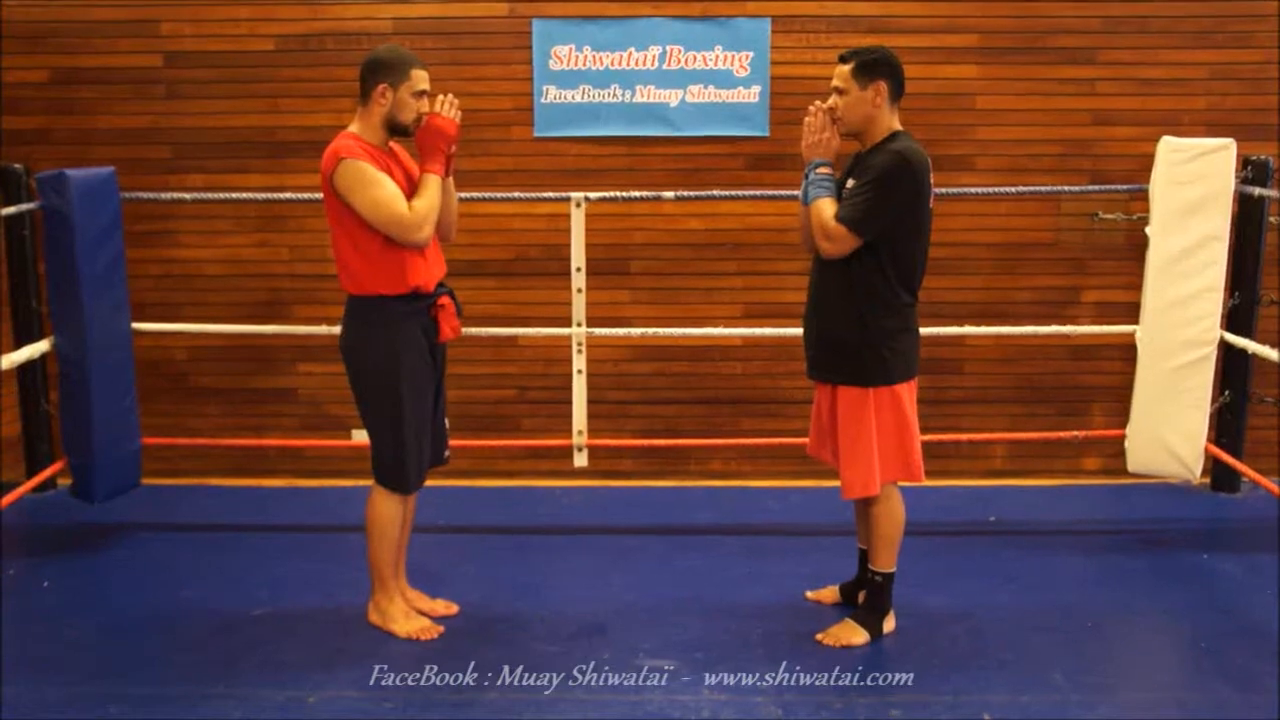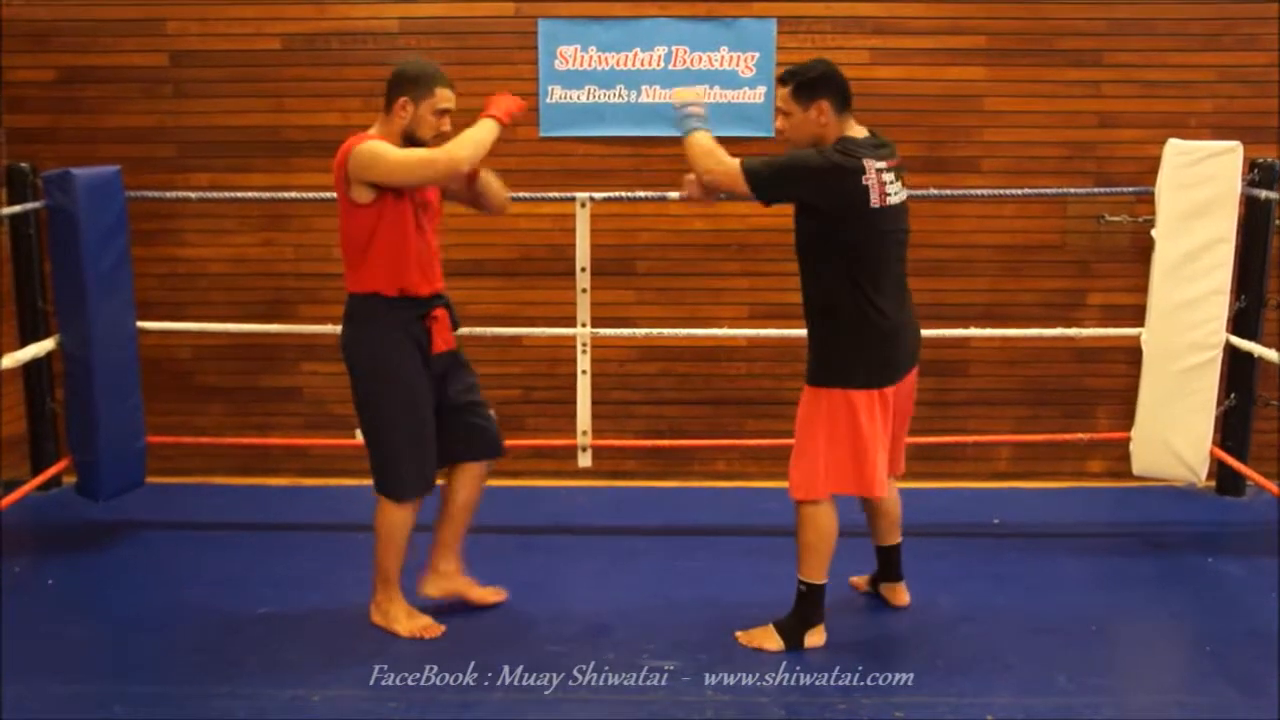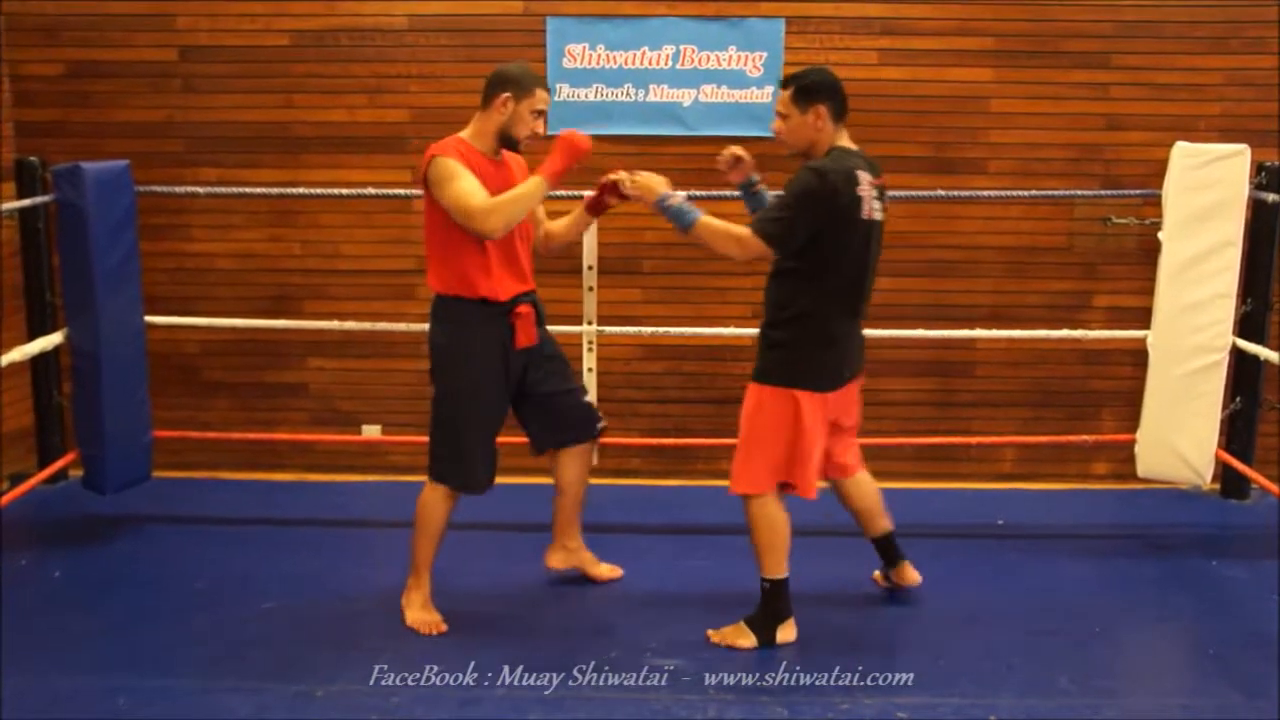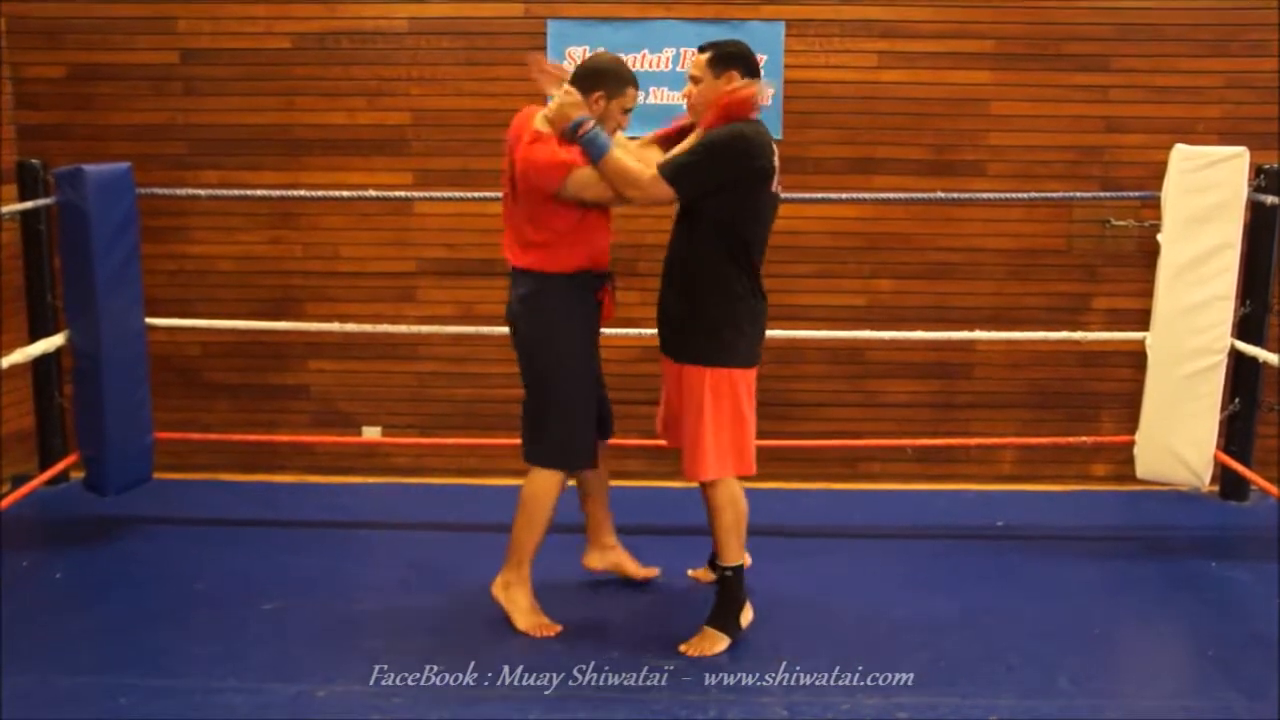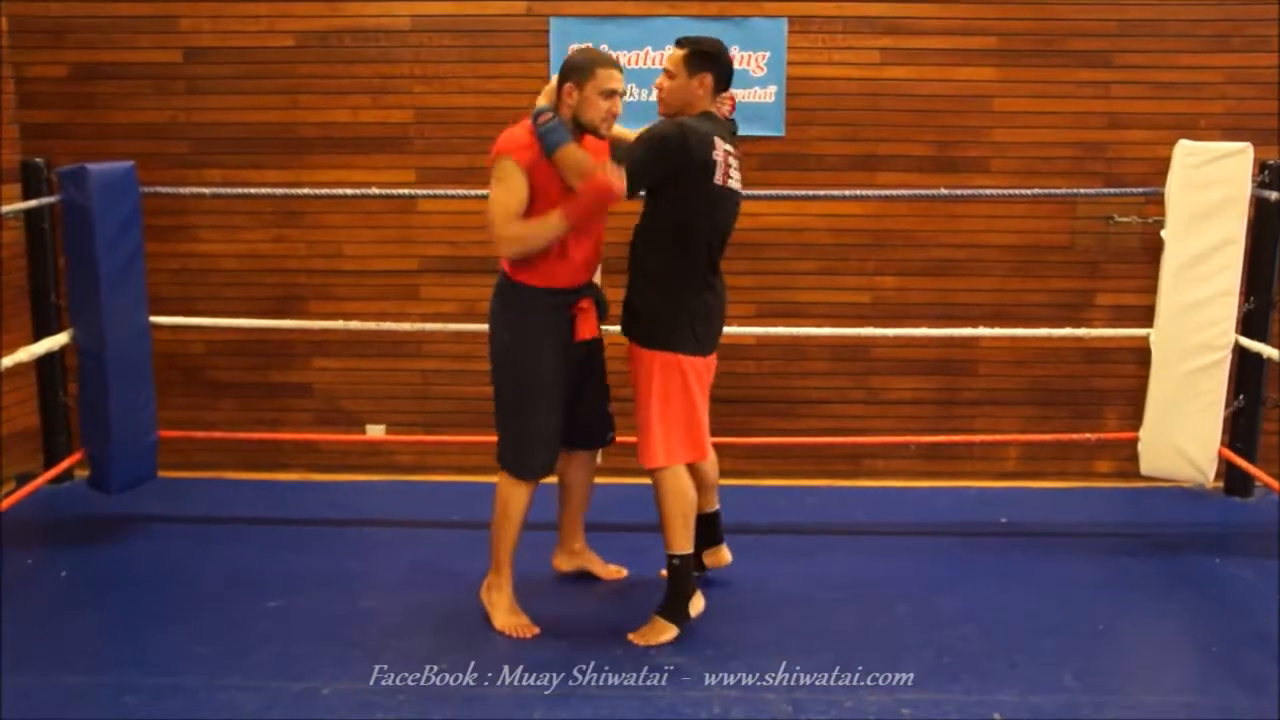
dt=1s
person 1, frame 1
left shoulder: (899, 162)
right shoulder: (865, 161)
left elbow: (832, 240)
right elbow: (811, 239)
left wrist: (820, 167)
right wrist: (816, 165)
left hip: (876, 351)
right hip: (845, 346)
left knee: (879, 479)
right knee: (860, 475)
left ankle: (879, 608)
right ankle: (863, 580)
person 1, frame 2
left shoulder: (826, 167)
right shoulder: (878, 156)
left elbow: (720, 171)
right elbow: (783, 182)
left wrist: (690, 112)
right wrist: (710, 181)
left hip: (848, 358)
right hip: (895, 346)
left knee: (816, 485)
right knee: (874, 469)
left ankle: (806, 621)
right ankle: (890, 577)
person 1, frame 3
left shoulder: (824, 180)
right shoulder: (861, 174)
left elbow: (746, 246)
left wrist: (666, 201)
right wrist: (750, 183)
left hip: (798, 356)
right hip: (837, 350)
left knee: (760, 484)
right knee: (842, 463)
left ankle: (774, 617)
right ankle: (895, 563)
person 1, frame 4
left shoulder: (740, 142)
right shoulder: (717, 140)
left elbow: (643, 188)
right elbow: (647, 162)
left wrist: (583, 125)
left hip: (722, 330)
right hip: (696, 322)
left knee: (719, 464)
right knee: (702, 454)
left ankle: (732, 605)
right ankle: (727, 552)
person 1, frame 5
left shoulder: (678, 137)
right shoulder: (718, 139)
left elbow: (594, 180)
right elbow: (643, 157)
left hip: (671, 319)
right hip: (692, 310)
left knee: (667, 453)
right knee: (690, 439)
left ankle: (683, 593)
right ankle: (711, 543)
person 2, frame 1
left shoulder: (395, 152)
right shoulder: (350, 160)
left elbow: (444, 231)
right elbow: (414, 230)
left wrist: (442, 158)
right wrist: (433, 158)
left hip: (419, 318)
right hip: (384, 324)
left knee: (415, 464)
right knee: (396, 470)
left ankle: (400, 585)
right ankle: (383, 600)
person 2, frame 2
left shoulder: (425, 156)
right shoulder: (362, 155)
left elbow: (495, 203)
right elbow: (452, 161)
left wrist: (480, 176)
right wrist: (496, 116)
left hip: (428, 320)
right hip: (382, 327)
left knee: (477, 448)
right knee: (406, 479)
left ankle: (444, 571)
right ankle: (386, 599)
person 2, frame 3
left shoulder: (513, 164)
right shoulder: (447, 160)
left elbow: (543, 239)
right elbow: (491, 221)
left wrist: (595, 206)
right wrist: (554, 167)
left hip: (521, 318)
right hip: (469, 325)
left knee: (576, 429)
right knee: (453, 470)
left ankle: (568, 546)
right ankle: (416, 588)
person 2, frame 4
left shoulder: (532, 120)
right shoulder: (557, 161)
left hip: (548, 294)
right hip: (558, 303)
left knee: (588, 427)
right knee: (558, 451)
left ankle: (603, 544)
right ankle: (516, 580)
person 2, frame 5
left shoulder: (593, 141)
right shoulder: (519, 149)
right elbow: (504, 239)
right wrist: (580, 209)
left hip: (578, 308)
right hip: (529, 313)
left knee: (586, 436)
right knee: (528, 459)
left ankle: (572, 548)
right ankle: (498, 584)
